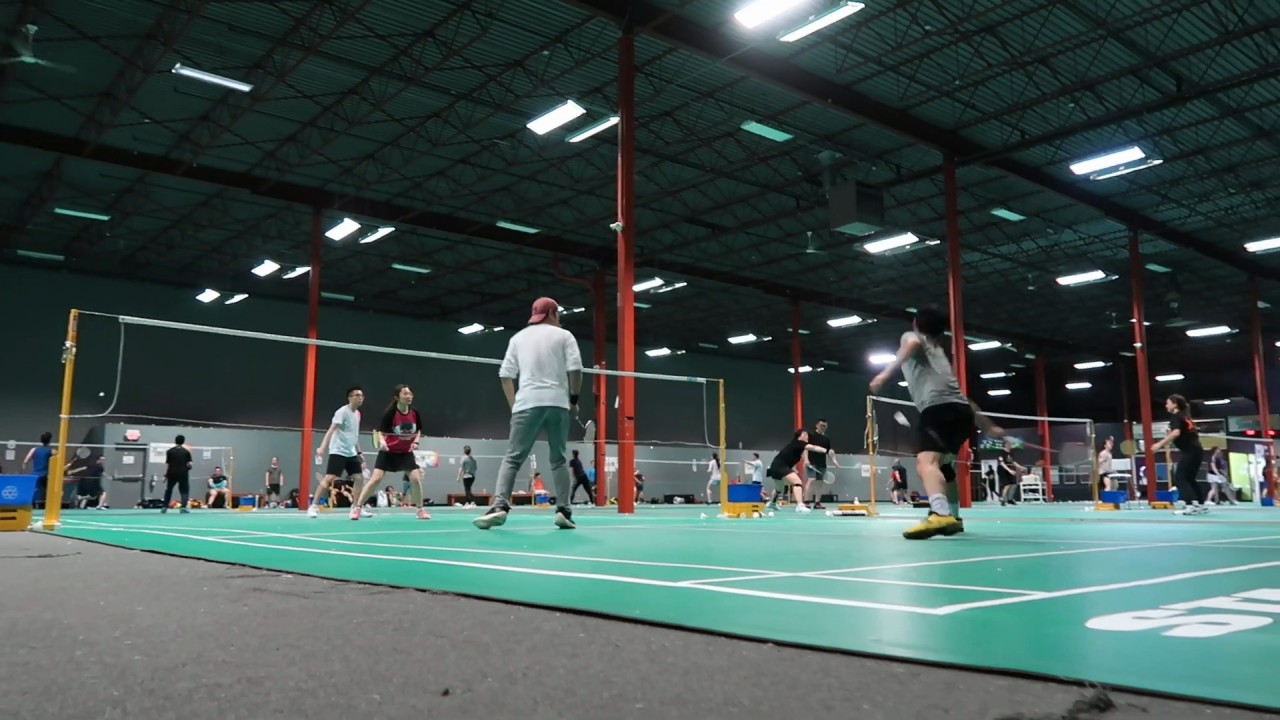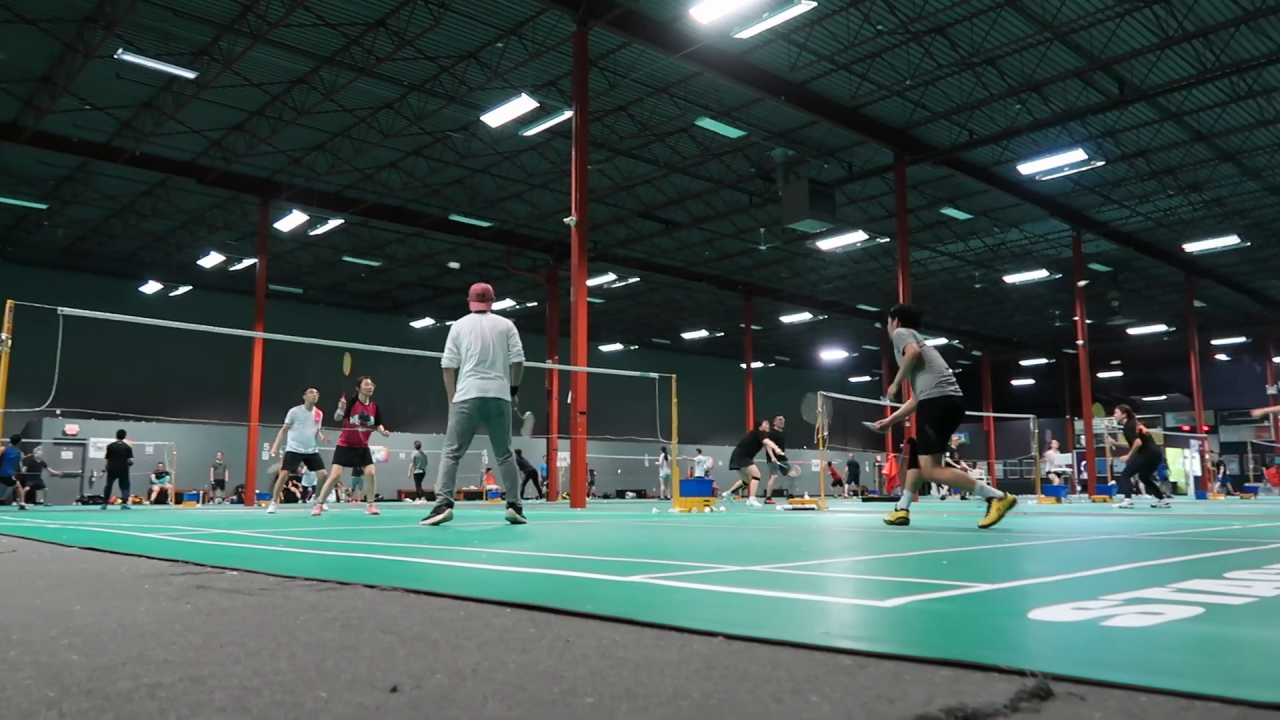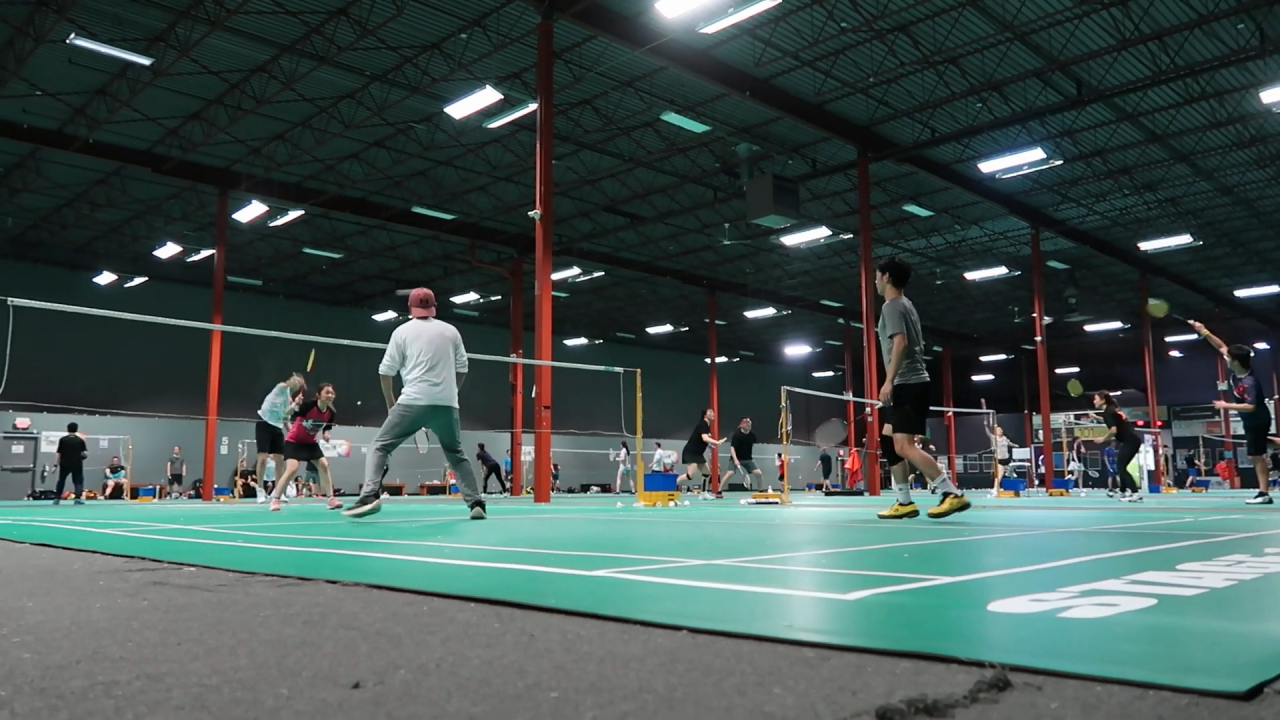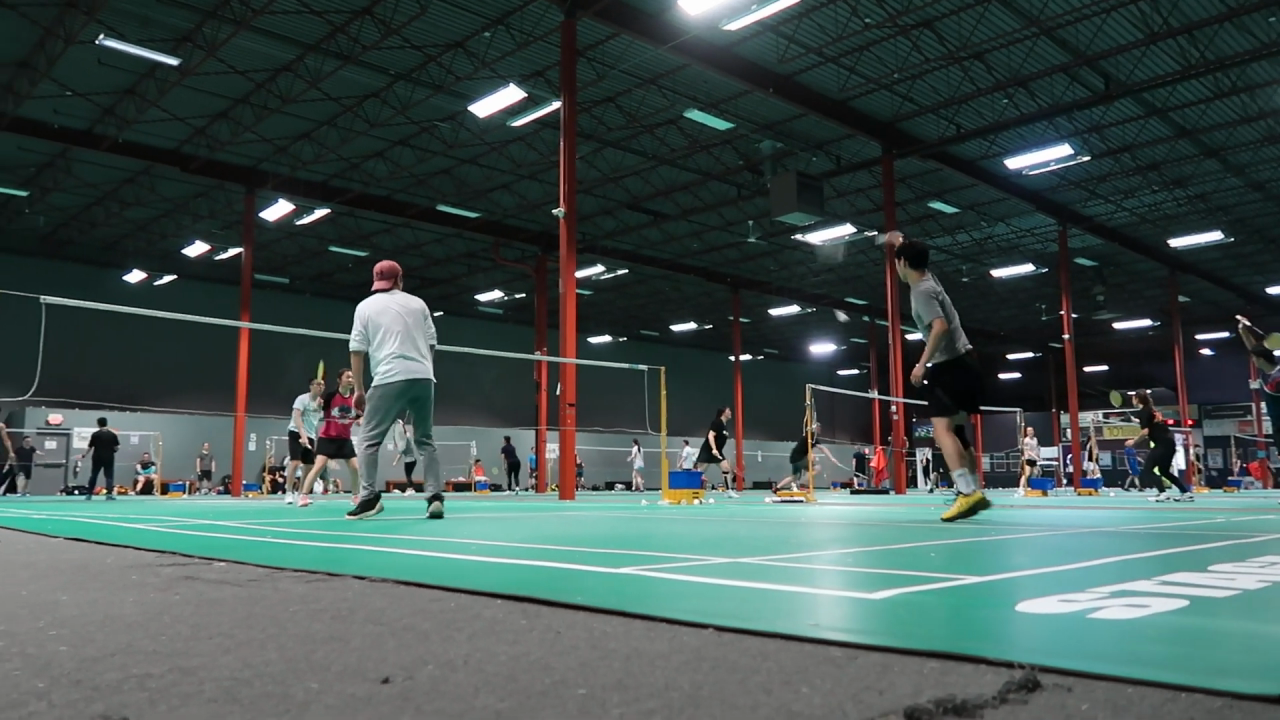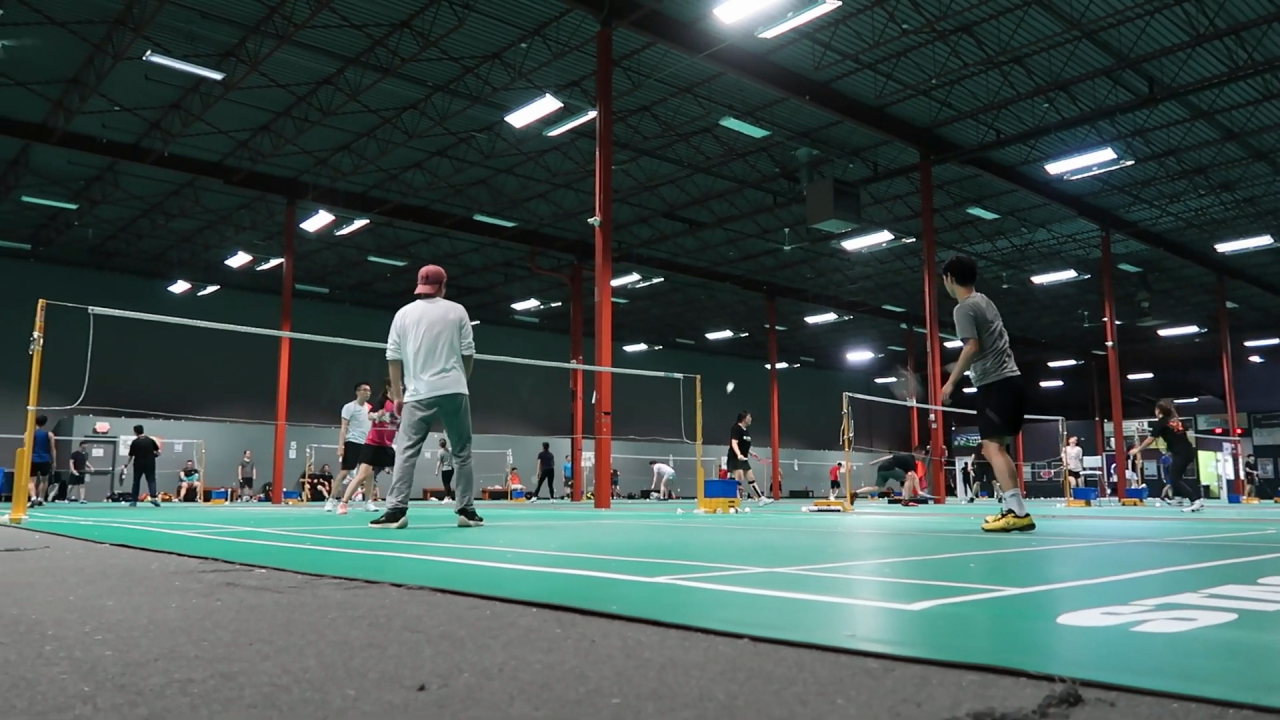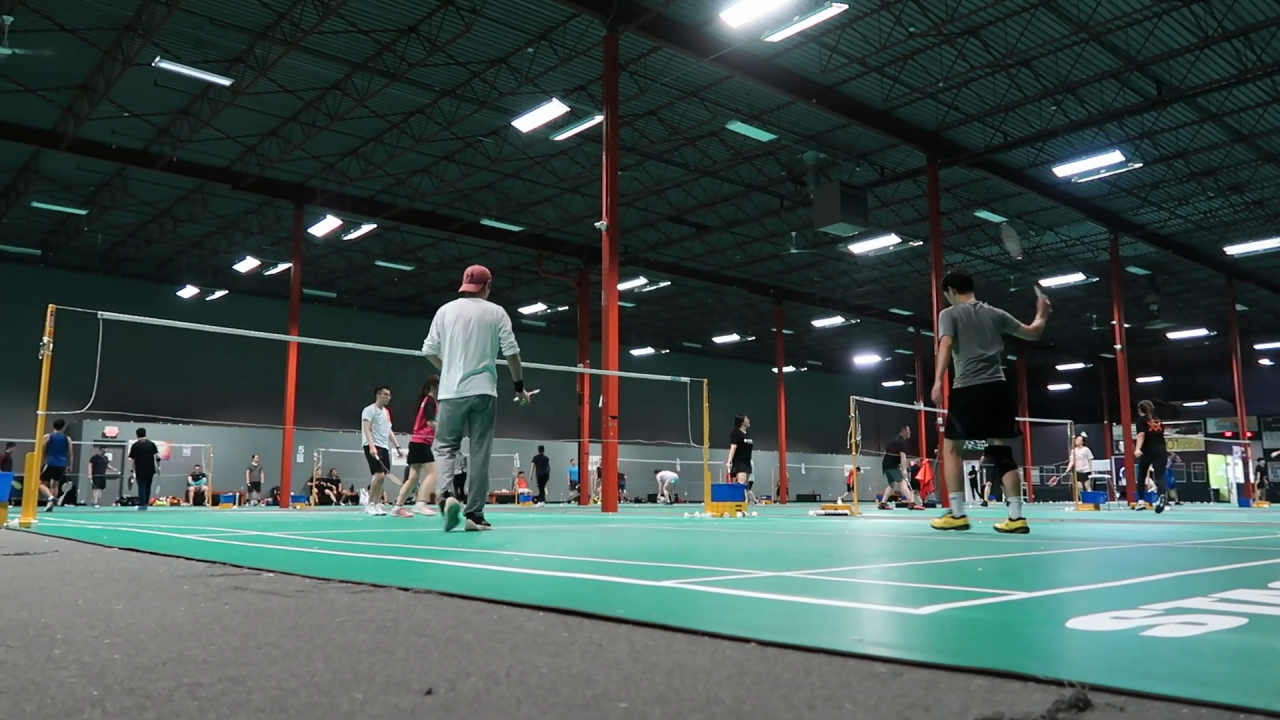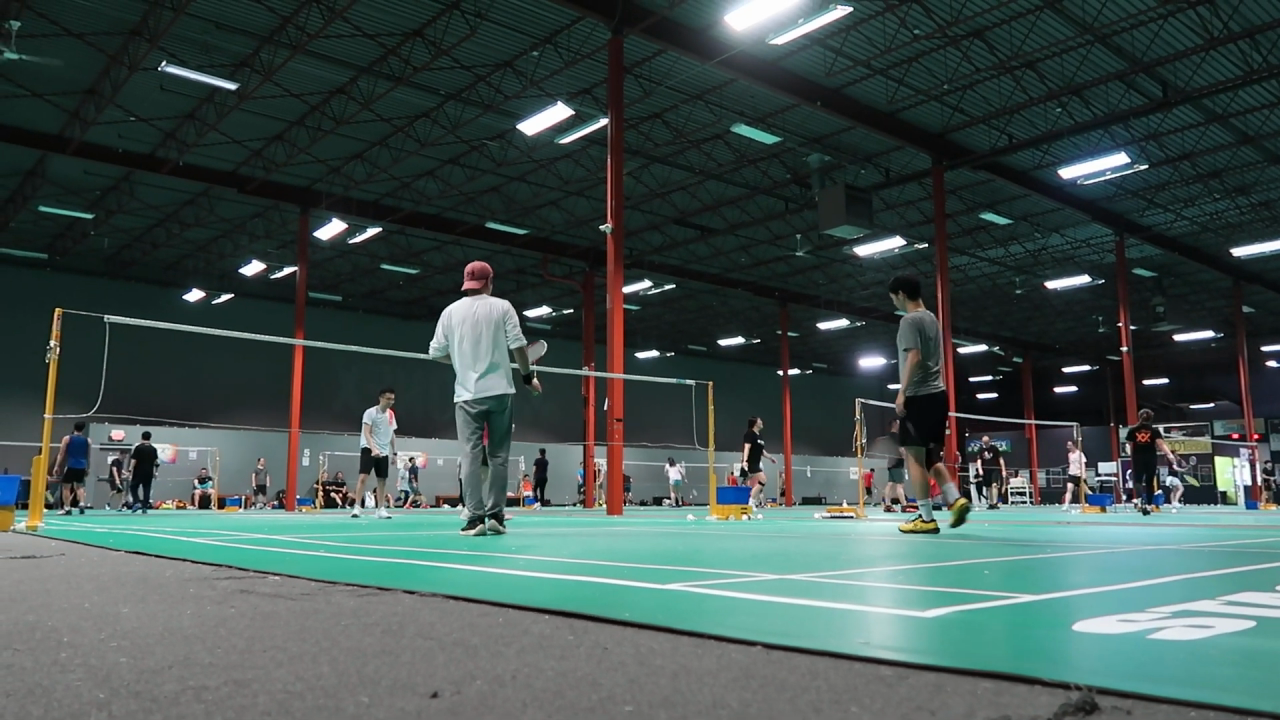
dt=0.5s
person 1, frame 1
left shoulder: (910, 338)
right shoulder: (937, 352)
left elbow: (912, 344)
left wrist: (887, 372)
right wrist: (988, 425)
left hip: (939, 408)
right hip: (961, 413)
left knee: (926, 461)
right knee: (941, 462)
left ankle: (940, 514)
right ankle: (947, 514)
person 1, frame 2
left shoulder: (901, 333)
left elbow: (913, 352)
right elbow: (917, 399)
left wrist: (896, 383)
right wrist: (890, 420)
left hip: (938, 401)
right hip: (951, 400)
left knee: (930, 470)
right knee: (915, 453)
left ankle: (997, 497)
right ankle: (901, 510)
person 1, frame 3
left shoulder: (892, 306)
right shoulder: (906, 305)
left elbow: (900, 343)
left wrist: (888, 381)
left hip: (909, 384)
right hip: (909, 385)
left knee: (904, 445)
right knee: (889, 441)
left ankle: (953, 494)
right ankle: (905, 502)
person 1, frame 4
left shoulder: (922, 291)
right shoulder: (927, 279)
left elbow: (940, 327)
left wrist: (922, 363)
right wrist: (902, 243)
left hip: (949, 364)
right hip: (964, 363)
left knee: (942, 429)
right knee: (955, 430)
left ankle: (968, 493)
right ankle: (974, 493)
person 1, frame 5
left shoulder: (963, 308)
right shoulder: (984, 301)
left elbow: (972, 347)
left wrist: (952, 380)
left hip: (994, 385)
right hip: (1013, 381)
left knee: (994, 449)
right knee: (999, 448)
left ankle: (1017, 512)
right ankle: (1011, 510)
person 1, frame 6
left shoulder: (950, 314)
right shoulder: (994, 313)
left elbow: (946, 345)
right elbow: (1031, 332)
left wrist: (938, 381)
right wrist: (1041, 313)
left hip: (968, 390)
right hip: (998, 388)
left knee: (951, 449)
right knee: (1002, 452)
left ankle: (957, 514)
right ankle: (1016, 516)
person 1, frame 7
left shoulder: (909, 320)
right shoulder: (930, 318)
left elbow: (913, 358)
left wrist: (901, 394)
left hip: (918, 398)
right hip: (936, 395)
left knee: (913, 458)
right knee: (930, 456)
left ankle: (927, 518)
right ankle: (956, 499)
person 2, frame 1
left shoulder: (518, 337)
right shoulder: (564, 335)
left elbow: (506, 374)
right elbow: (575, 369)
left wrist: (513, 406)
right wrist: (574, 398)
left hip: (526, 405)
right hip: (557, 404)
left knee: (512, 459)
right knee: (558, 460)
left ankle: (500, 507)
right ankle: (563, 511)
person 2, frame 2
left shoulder: (459, 326)
right shoulder: (506, 325)
left elbow: (448, 365)
right elbow: (517, 360)
left wrist: (451, 397)
right wrist: (514, 390)
left hip: (467, 397)
right hip: (498, 396)
left knee: (452, 452)
right knee: (504, 454)
left ankle: (443, 505)
right ankle: (513, 505)
person 2, frame 3
left shoulder: (402, 331)
right shoulder: (451, 331)
left elbow: (386, 372)
right elbow: (462, 369)
left wrist: (392, 404)
left hip: (414, 401)
right hip: (446, 404)
left knee: (380, 446)
right knee: (457, 456)
left ankle: (370, 496)
right ankle: (476, 503)
person 2, frame 4
left shoulder: (365, 306)
right shoulder: (417, 303)
left elbow: (357, 349)
right elbow: (431, 343)
left wrist: (359, 388)
left hip: (389, 380)
right hip: (422, 379)
left knee: (370, 440)
right knee: (425, 439)
left ankle: (369, 499)
right ankle: (435, 496)
person 2, frame 5
left shoulder: (404, 314)
right shoulder: (457, 311)
left elbow: (394, 357)
right elbow: (467, 353)
left wrist: (398, 394)
left hip: (419, 394)
right hip: (453, 391)
left knee: (406, 452)
right knee: (462, 453)
left ankle: (396, 511)
right ankle: (466, 510)
person 2, frame 6
left shoulder: (445, 311)
right shoulder: (496, 312)
left elbow: (429, 351)
right elbow: (511, 352)
right wrist: (519, 386)
left hip: (451, 392)
right hip: (483, 392)
left knee: (444, 448)
right knee: (480, 455)
left ankle: (447, 495)
right ankle: (475, 514)
person 2, frame 7
left shoulder: (450, 312)
right shoulder: (503, 307)
left elbow: (435, 352)
right elbow: (518, 345)
right wrist: (528, 377)
left hip: (467, 394)
right hip: (500, 391)
left knee: (471, 455)
right knee: (499, 454)
left ankle: (476, 518)
right ankle: (496, 515)
